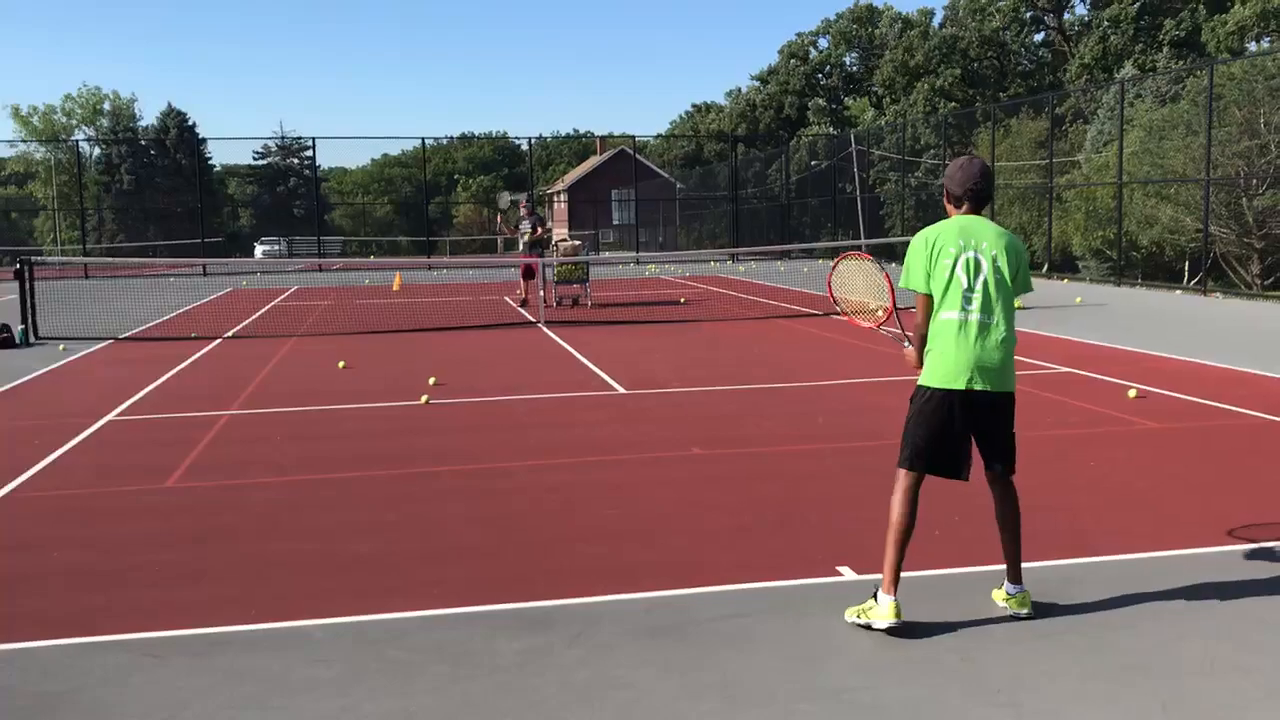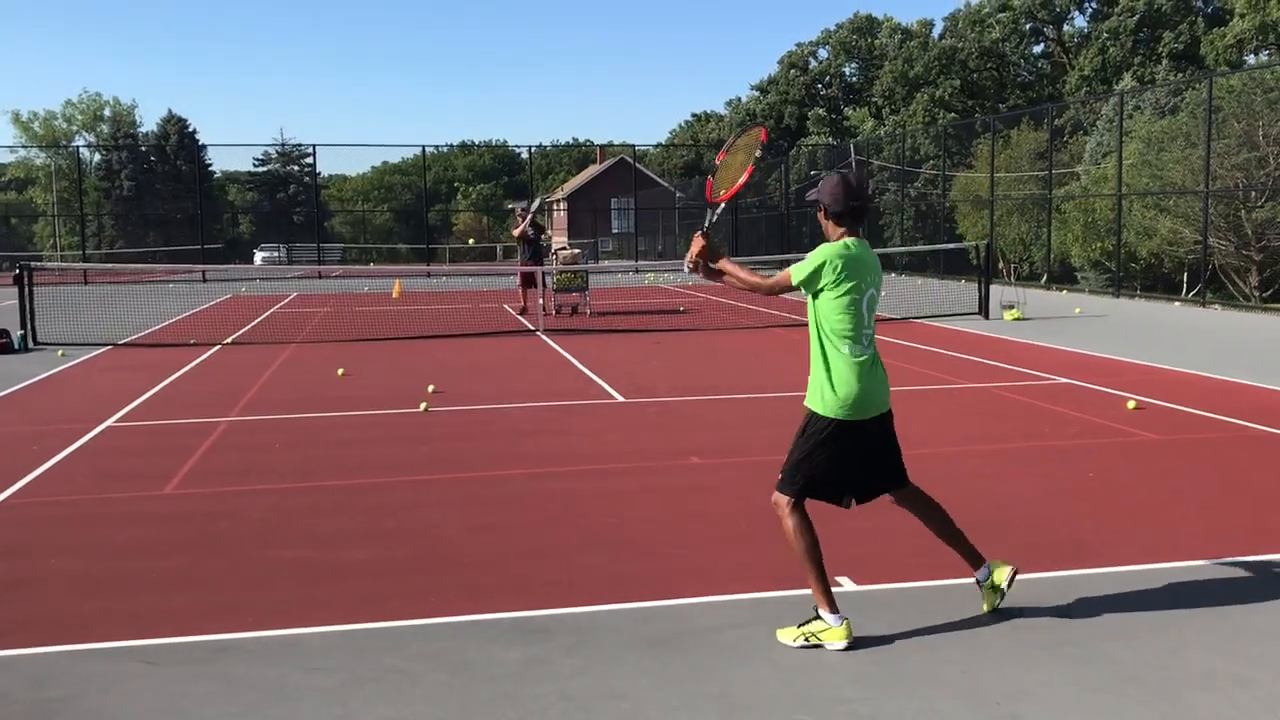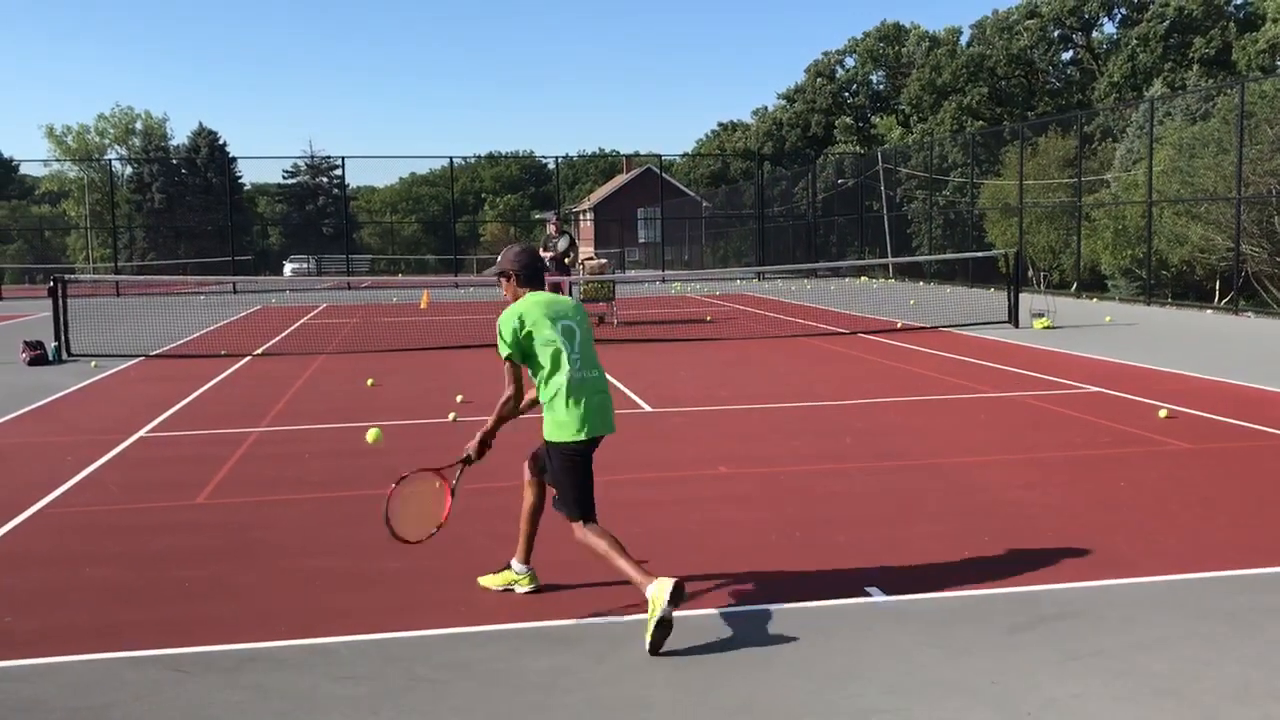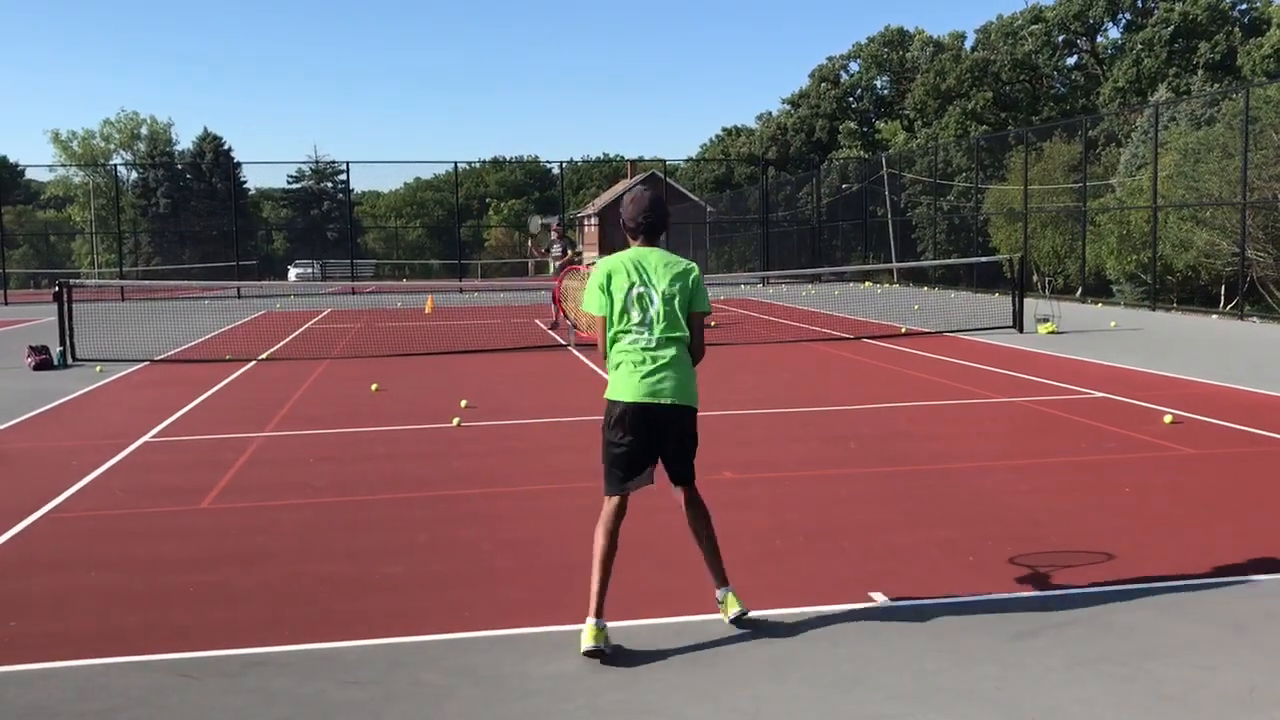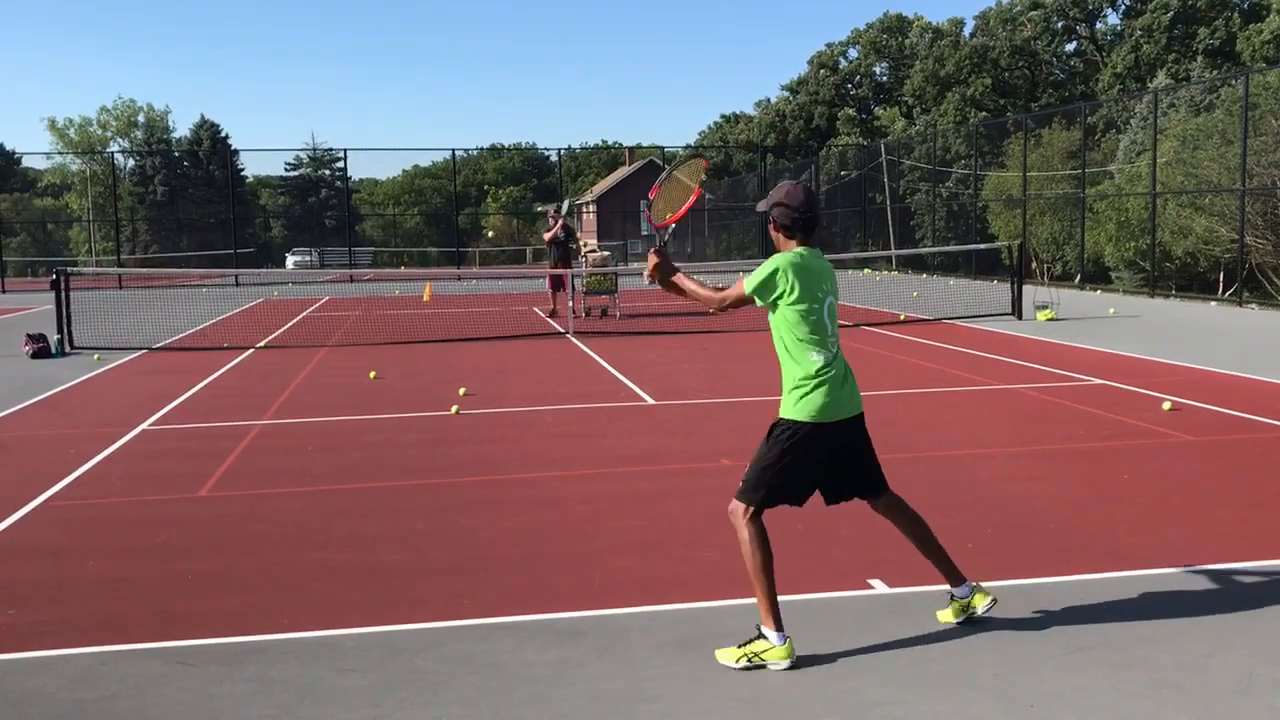
dt=1s
person 1, frame 1
left shoulder: (928, 238)
right shoulder: (1011, 242)
left elbow: (924, 314)
right elbow: (1002, 309)
left wrist: (916, 352)
left hip: (944, 375)
right hip: (997, 377)
left knee: (908, 477)
right knee: (1000, 477)
left ankle: (886, 599)
right ankle: (1014, 589)
person 1, frame 2
left shoulder: (830, 256)
right shoulder: (867, 258)
left elbow: (770, 286)
right elbow: (787, 288)
left wrist: (717, 261)
right wrist: (723, 270)
left hip: (837, 404)
right hip: (872, 399)
left knee: (786, 501)
right knee: (903, 492)
left ankle: (830, 621)
right ankle: (988, 573)
person 1, frame 3
left shoulder: (512, 317)
right shoulder: (571, 306)
left elbow: (513, 393)
left wrist: (486, 434)
right wrist: (527, 404)
left hip: (571, 425)
right hip: (586, 419)
left knee: (581, 524)
right knee: (532, 472)
left ankle: (655, 587)
right ankle: (521, 569)
person 1, frame 4
left shoulder: (606, 269)
right shoulder: (688, 270)
left elbow: (604, 344)
right elbow: (698, 347)
left hip: (628, 394)
right hip: (679, 395)
left knee: (615, 504)
right knee: (687, 491)
left ankle: (594, 625)
right ankle: (725, 595)
person 1, frame 5
left shoulder: (782, 266)
right shoulder: (821, 266)
left elbow: (722, 301)
right elbow: (744, 304)
left wrist: (671, 274)
right wrist: (680, 281)
left hip: (806, 412)
right hip: (845, 406)
left knee: (743, 511)
right knee: (884, 500)
left ankle: (773, 638)
right ankle: (965, 592)
